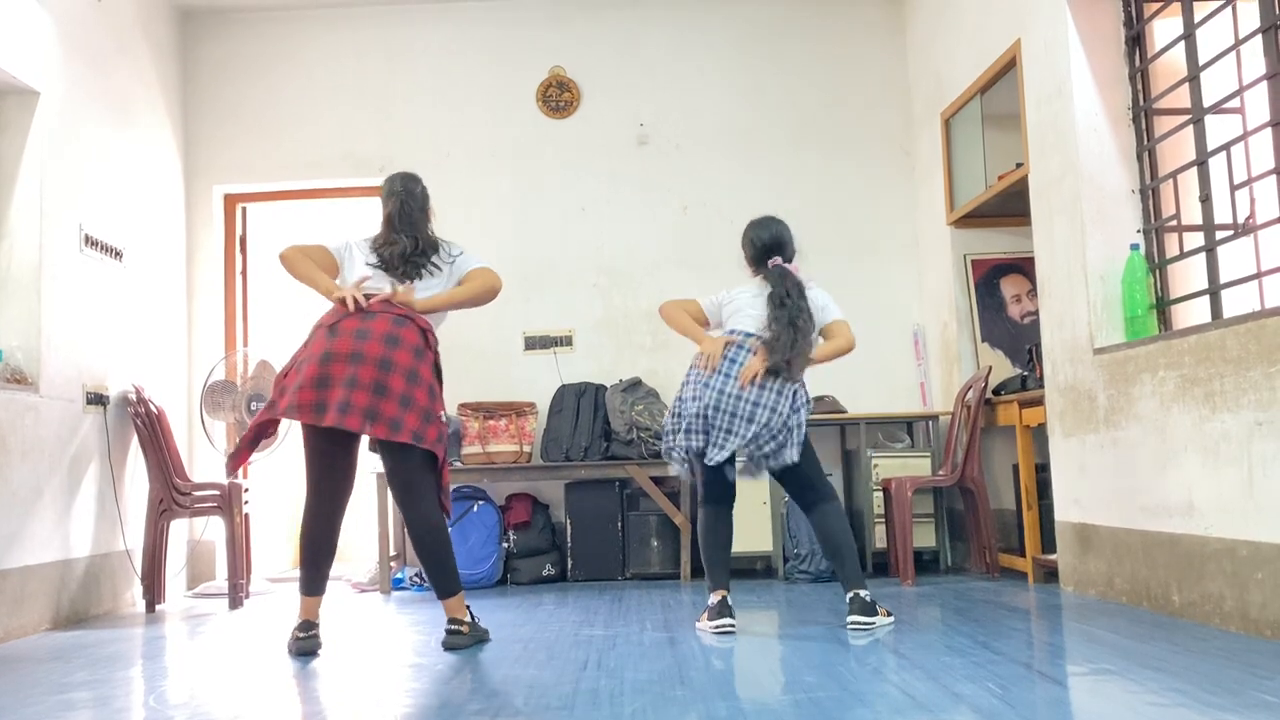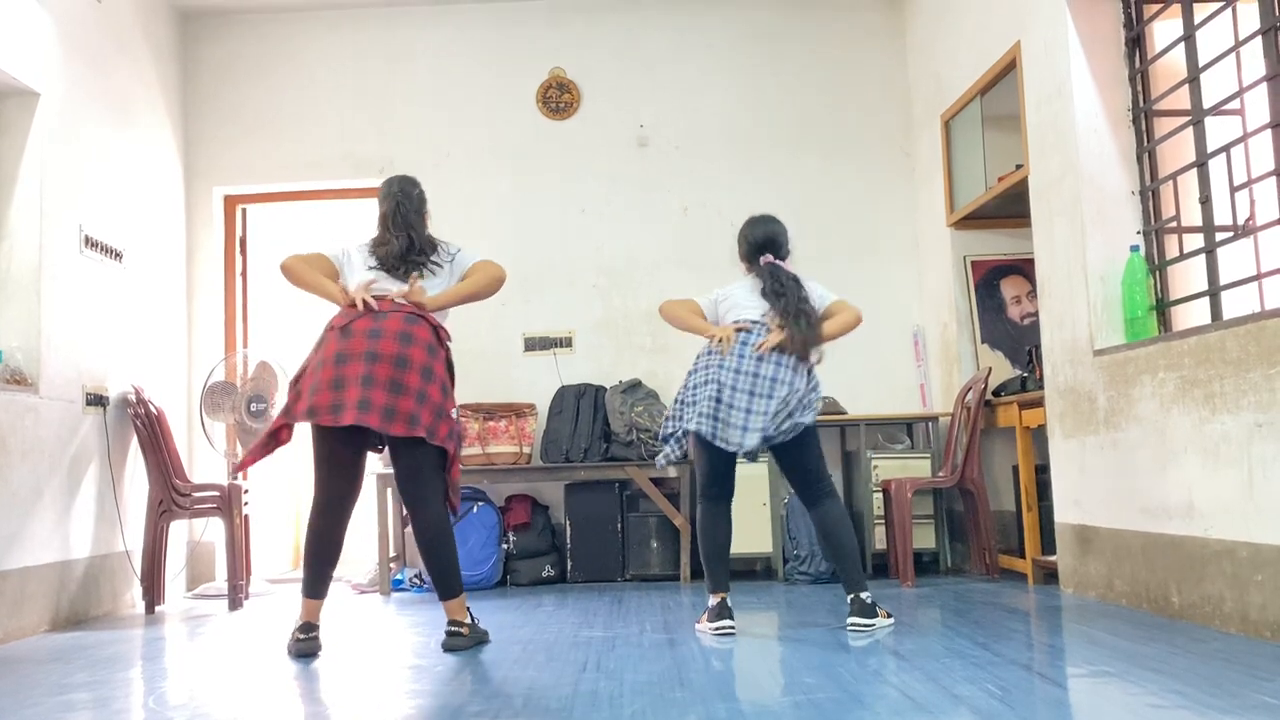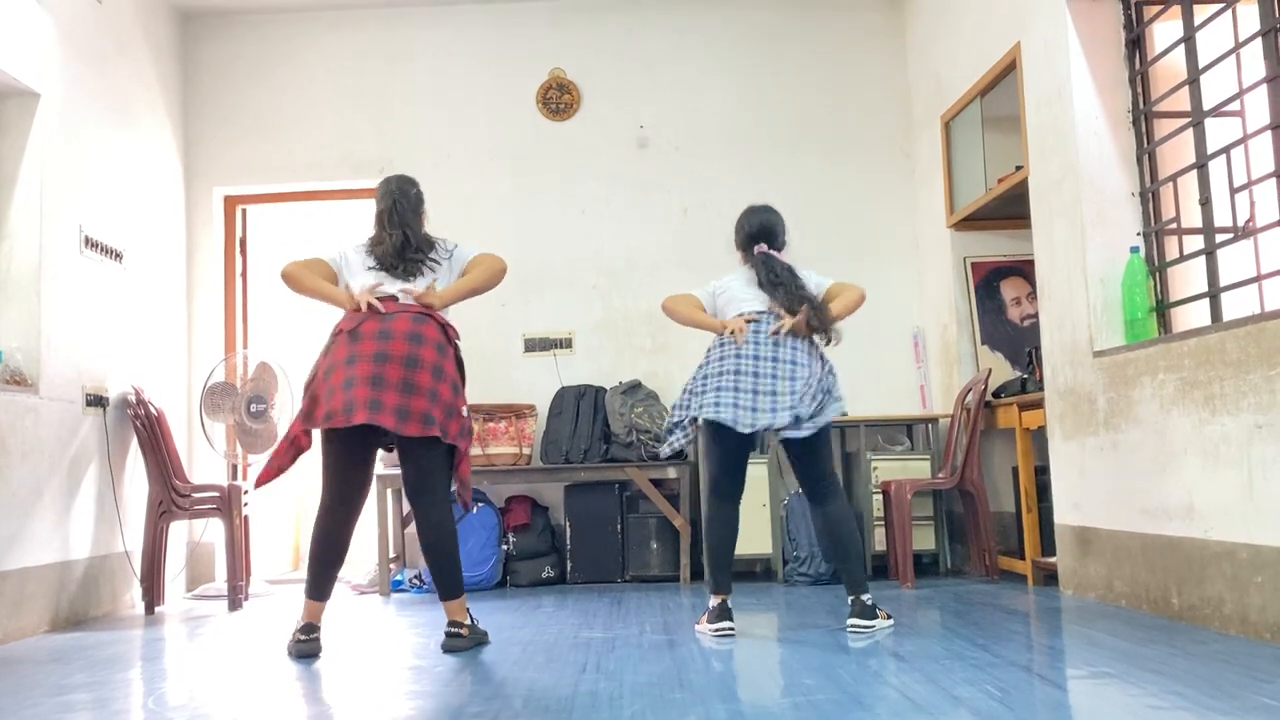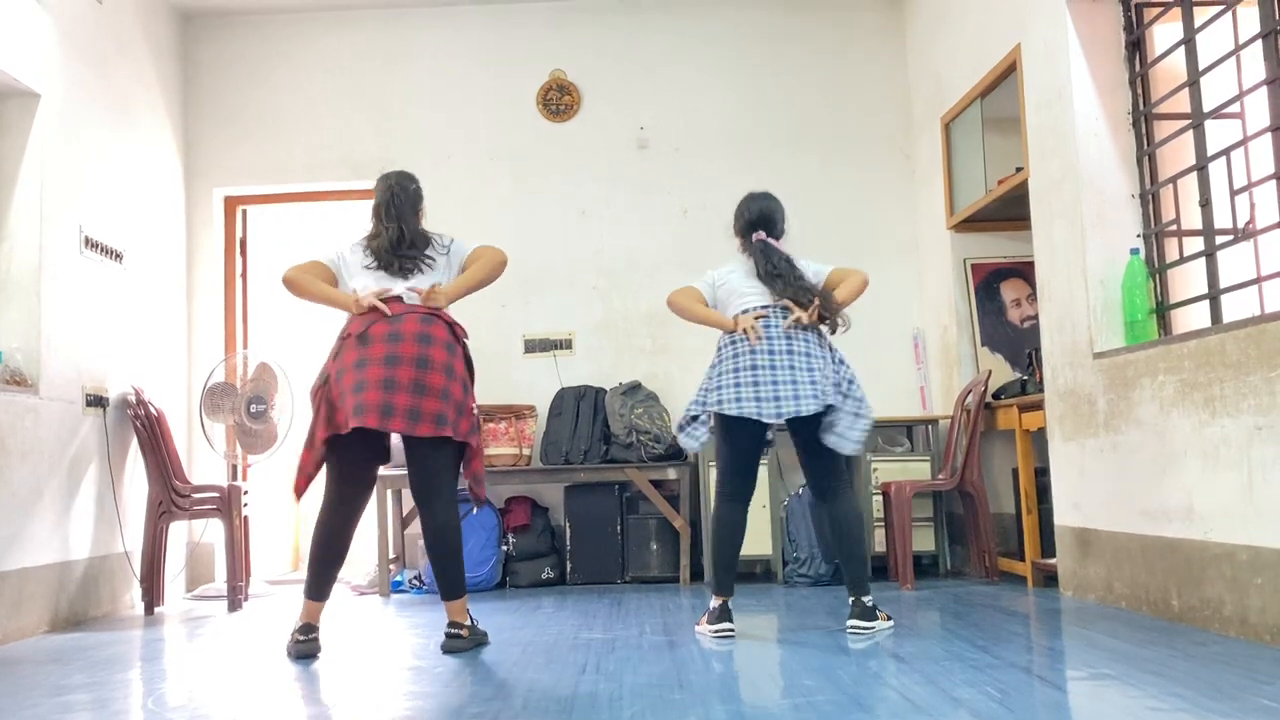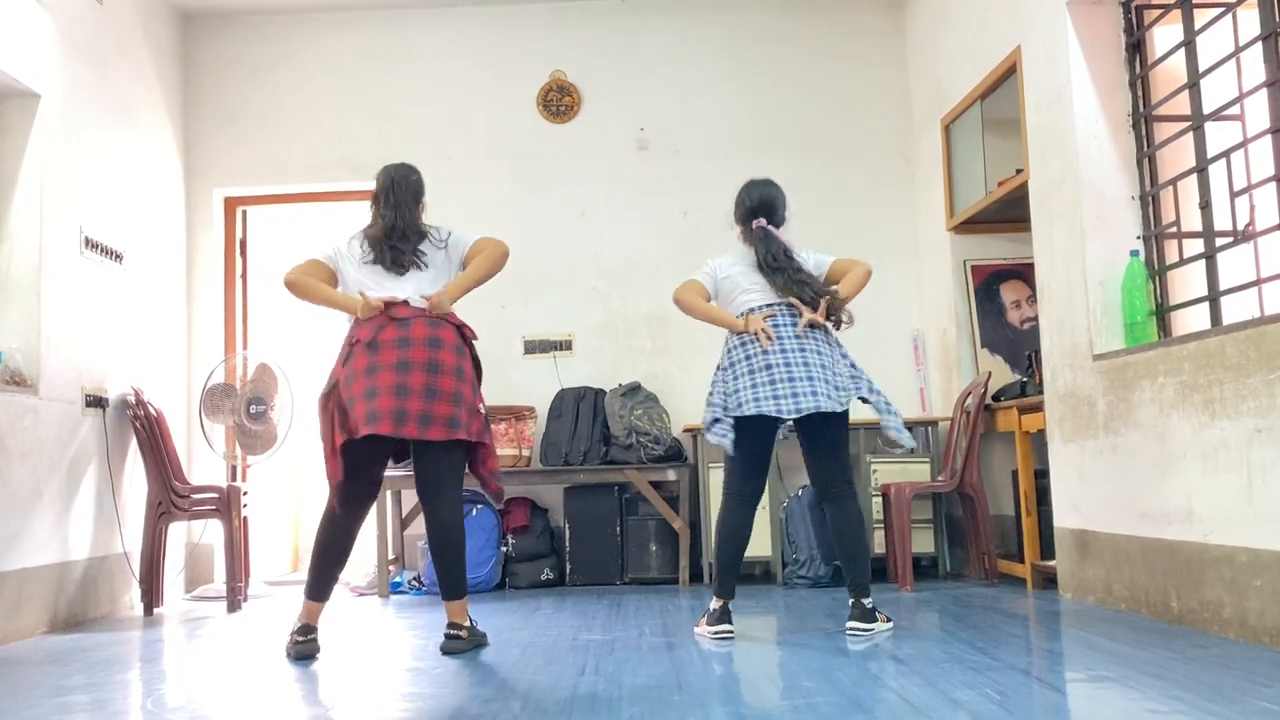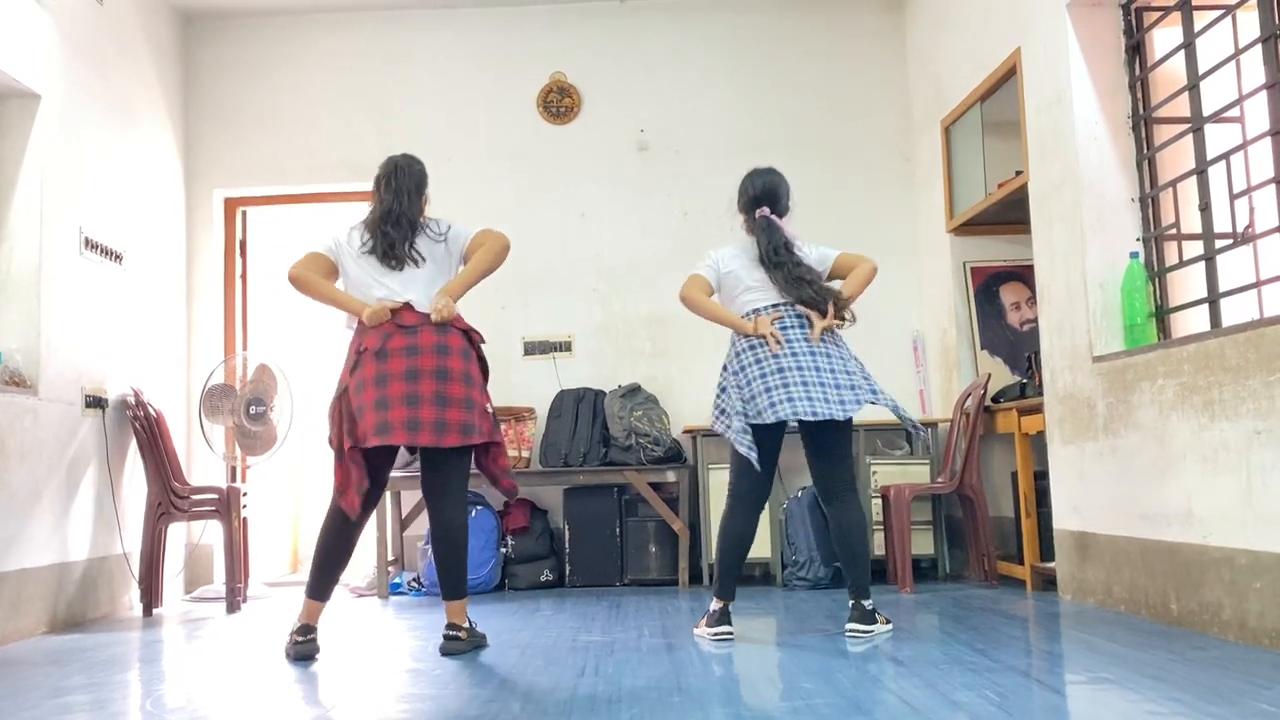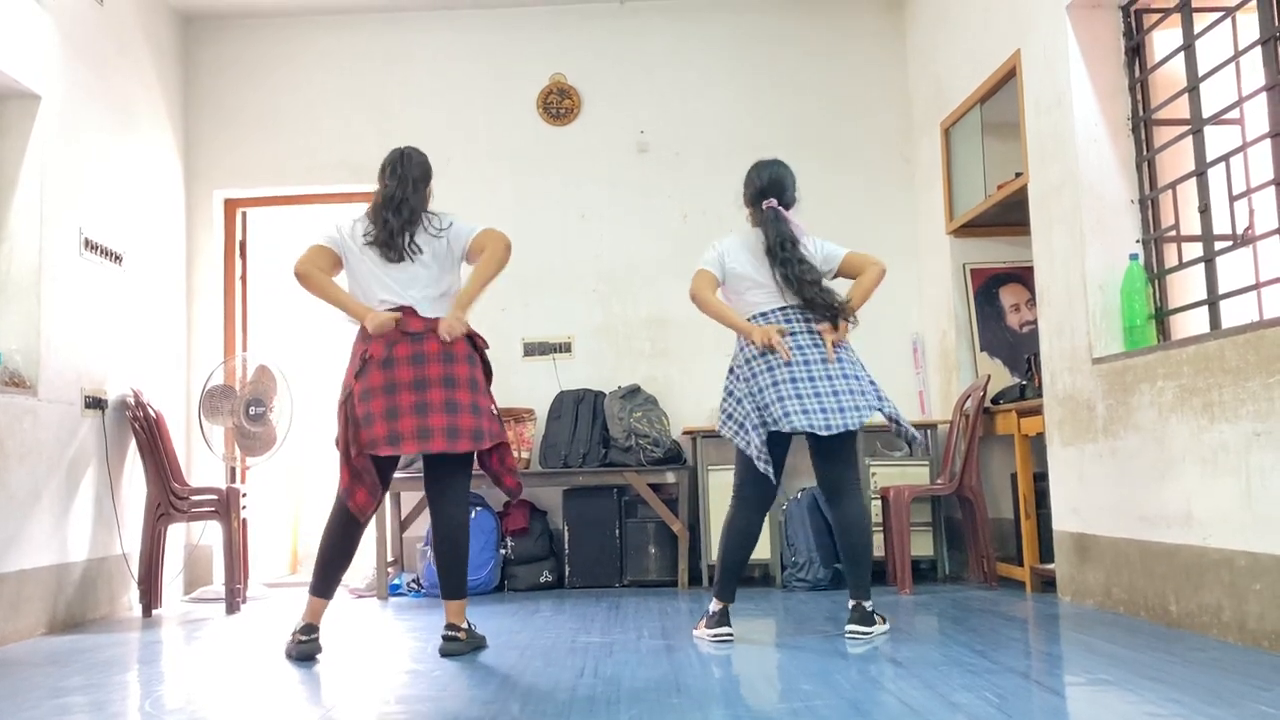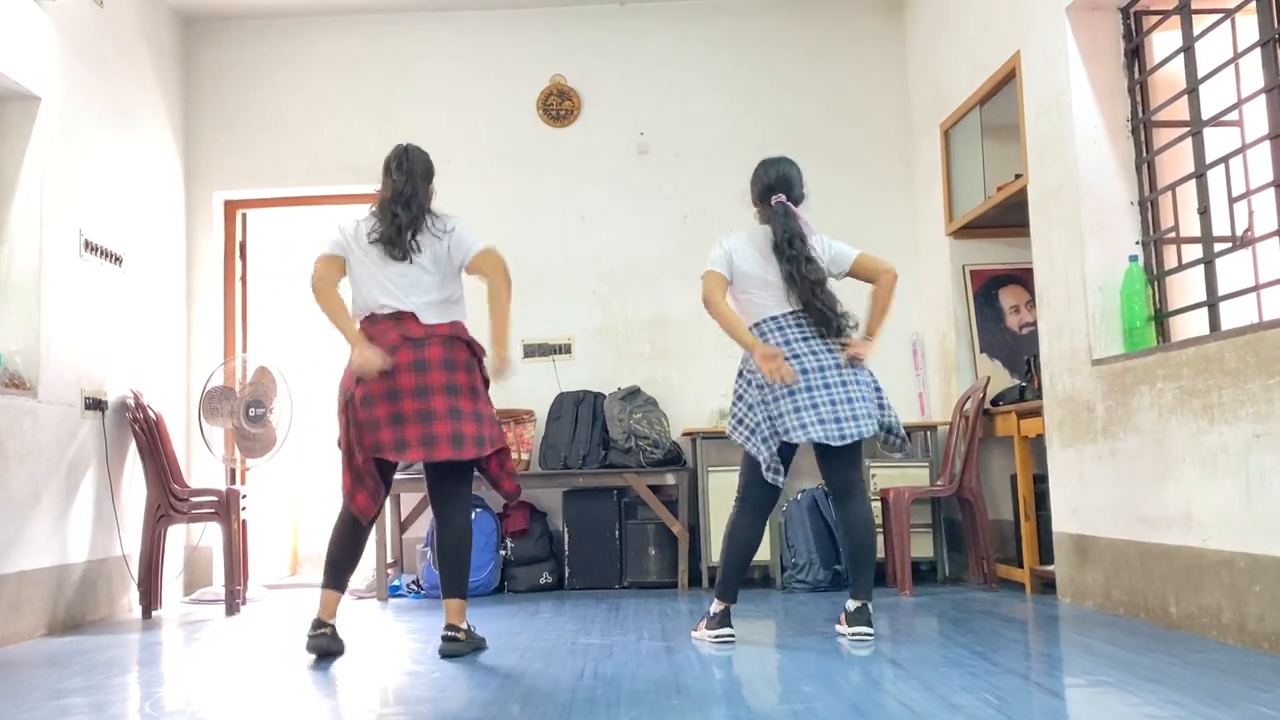
dt=0.1s
person 1, frame 1
left shoulder: (356, 250)
right shoulder: (449, 258)
left elbow: (291, 255)
right elbow: (490, 283)
left wrist: (334, 290)
right wrist: (422, 303)
left hip: (335, 347)
right hip: (401, 352)
left knee: (325, 496)
right knee: (418, 496)
left ankle: (306, 624)
right ankle: (458, 618)
person 1, frame 2
left shoulder: (356, 254)
right shoulder: (449, 257)
left elbow: (292, 264)
right elbow: (494, 274)
left wrist: (342, 294)
right wrist: (431, 302)
left hip: (348, 347)
right hip: (413, 350)
left knee: (332, 497)
right knee: (425, 497)
left ankle: (307, 625)
right ankle: (459, 620)
person 1, frame 3
left shoulder: (352, 257)
right shoulder: (444, 253)
left elbow: (292, 271)
right elbow: (495, 266)
left wrist: (346, 299)
right wrist: (440, 299)
left hip: (355, 350)
right hip: (421, 349)
left knee: (340, 498)
right knee: (430, 496)
left ankle: (308, 626)
right ankle: (458, 621)
person 1, frame 4
left shoulder: (350, 255)
right shoulder: (444, 249)
left elbow: (293, 276)
right elbow: (495, 258)
left wrist: (350, 301)
right wrist: (446, 296)
left hip: (364, 353)
right hip: (430, 349)
left knee: (343, 498)
right knee: (436, 496)
left ankle: (307, 626)
right ankle: (458, 622)
person 1, frame 5
left shoulder: (349, 250)
right shoulder: (443, 242)
left elbow: (295, 279)
right elbow: (496, 250)
left wrist: (355, 305)
right wrist: (447, 295)
left hip: (370, 355)
right hip: (436, 351)
left knee: (350, 498)
right knee: (441, 496)
left ankle: (305, 627)
right ankle: (458, 623)
person 1, frame 6
left shoulder: (350, 242)
right shoulder: (444, 236)
left elbow: (298, 273)
right elbow: (497, 243)
left wrist: (359, 308)
right wrist: (450, 295)
left hip: (378, 362)
right hip: (441, 358)
left knee: (354, 498)
right knee: (447, 498)
left ankle: (305, 627)
right ankle: (458, 624)
person 1, frame 7
left shoulder: (350, 233)
right shoulder: (446, 229)
left elbow: (306, 267)
right elbow: (499, 245)
left wrist: (361, 311)
right wrist: (460, 306)
left hip: (380, 362)
right hip: (442, 358)
left knee: (357, 497)
right knee: (448, 497)
left ankle: (308, 625)
right ankle: (456, 625)
person 1, frame 8
left shoulder: (353, 233)
right shoulder: (448, 232)
left elbow: (322, 282)
right elbow: (495, 269)
left wrist: (357, 343)
right wrist: (500, 341)
left hip: (382, 367)
right hip: (443, 363)
left knee: (362, 497)
right knee: (451, 499)
left ankle: (324, 621)
right ankle: (456, 626)
person 2, frame 1
left shoulder: (732, 296)
right shoulder: (812, 296)
left elbow: (669, 309)
right elbow: (844, 340)
left wrist: (705, 338)
right wrist: (784, 358)
left hip: (714, 388)
right hip: (771, 397)
left knee: (715, 501)
right knee: (819, 498)
left ankle: (719, 603)
right ankle: (859, 599)
person 2, frame 2
left shoulder: (727, 293)
right shoulder: (805, 290)
left elbow: (669, 308)
right elbow: (851, 315)
left wrist: (714, 329)
right wrist: (799, 337)
left hip: (720, 374)
right hip: (782, 380)
left knee: (713, 498)
right knee: (821, 494)
left ankle: (718, 605)
right ankle: (860, 601)
person 2, frame 3
left shoulder: (723, 285)
right shoulder: (802, 279)
left elbow: (672, 305)
right elbow: (854, 293)
left wrist: (721, 325)
right wrist: (815, 321)
left hip: (732, 368)
right hip: (796, 365)
left knee: (723, 495)
right knee: (825, 491)
left ankle: (719, 606)
right ankle: (861, 603)
person 2, frame 4
left shoulder: (721, 276)
right shoulder: (800, 269)
left elbow: (677, 300)
right elbow: (857, 278)
left wrist: (729, 322)
right wrist: (822, 309)
left hip: (743, 365)
right hip: (807, 360)
left knee: (733, 494)
right knee: (834, 488)
left ankle: (720, 607)
right ankle: (862, 603)
person 2, frame 5
left shoulder: (720, 266)
right shoulder: (800, 259)
left elbow: (684, 297)
right elbow: (860, 269)
left wrist: (737, 324)
right wrist: (827, 307)
left hip: (750, 361)
right hip: (814, 358)
left knee: (741, 494)
right knee: (837, 490)
left ankle: (720, 608)
right ankle: (861, 606)
person 2, frame 6
left shoulder: (723, 258)
right shoulder: (803, 253)
left elbow: (690, 293)
right elbow: (865, 266)
left wrist: (744, 325)
right wrist: (833, 310)
left hip: (759, 363)
right hip: (820, 362)
left knee: (746, 496)
right knee: (839, 491)
left ankle: (720, 610)
right ankle: (861, 607)
person 2, frame 7
left shoulder: (726, 248)
right shoulder: (810, 245)
left elbow: (700, 293)
right elbow: (873, 270)
left wrist: (753, 332)
right wrist: (840, 320)
left hip: (767, 370)
right hip: (827, 361)
left knee: (751, 498)
right knee: (844, 490)
left ankle: (719, 611)
right ankle: (861, 607)
person 2, frame 8
left shoulder: (733, 246)
right shoulder: (818, 244)
left elbow: (713, 298)
right elbow: (885, 274)
left wrist: (759, 351)
right wrist: (865, 338)
left hip: (776, 374)
right hip: (833, 367)
left knee: (754, 500)
right knee: (849, 491)
left ankle: (720, 612)
right ankle: (858, 608)
